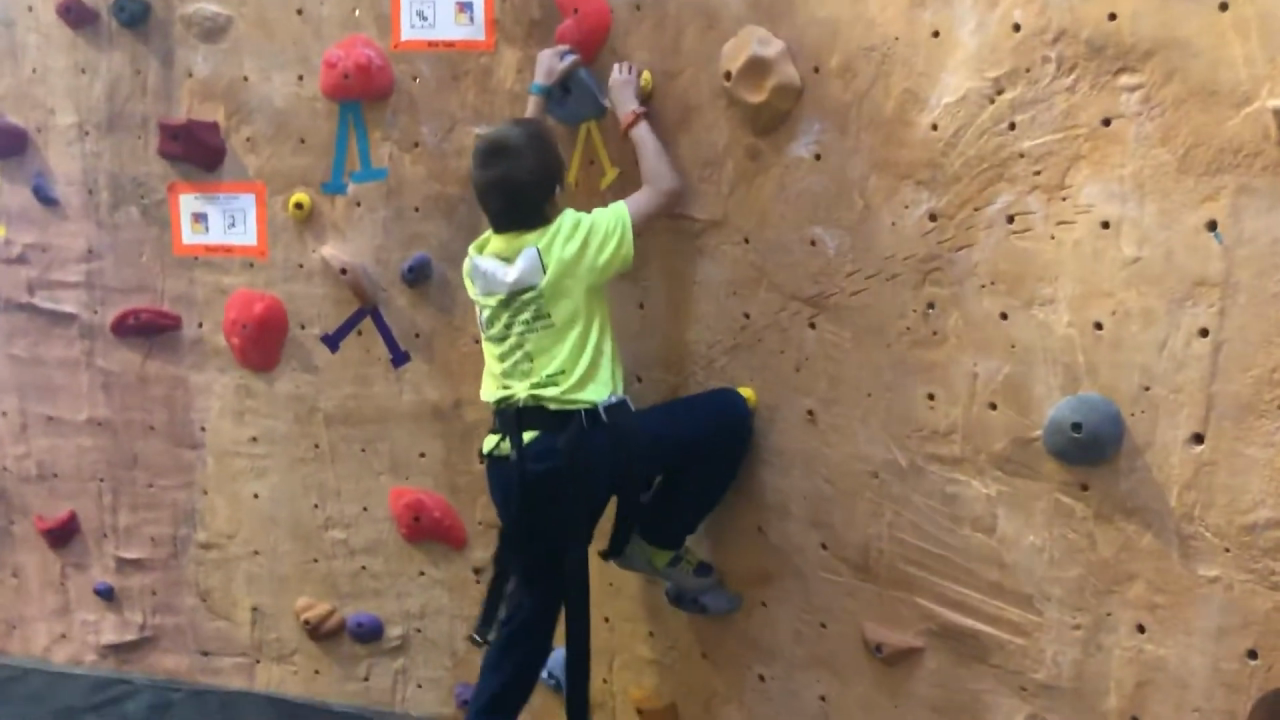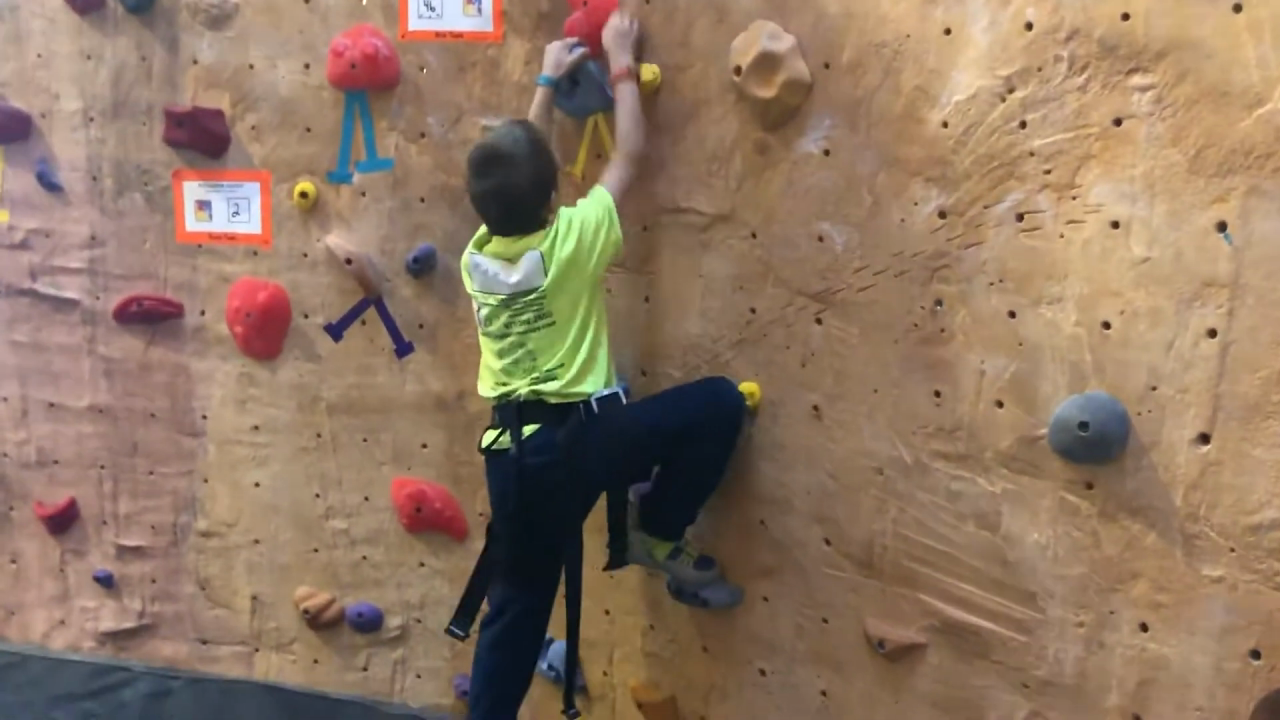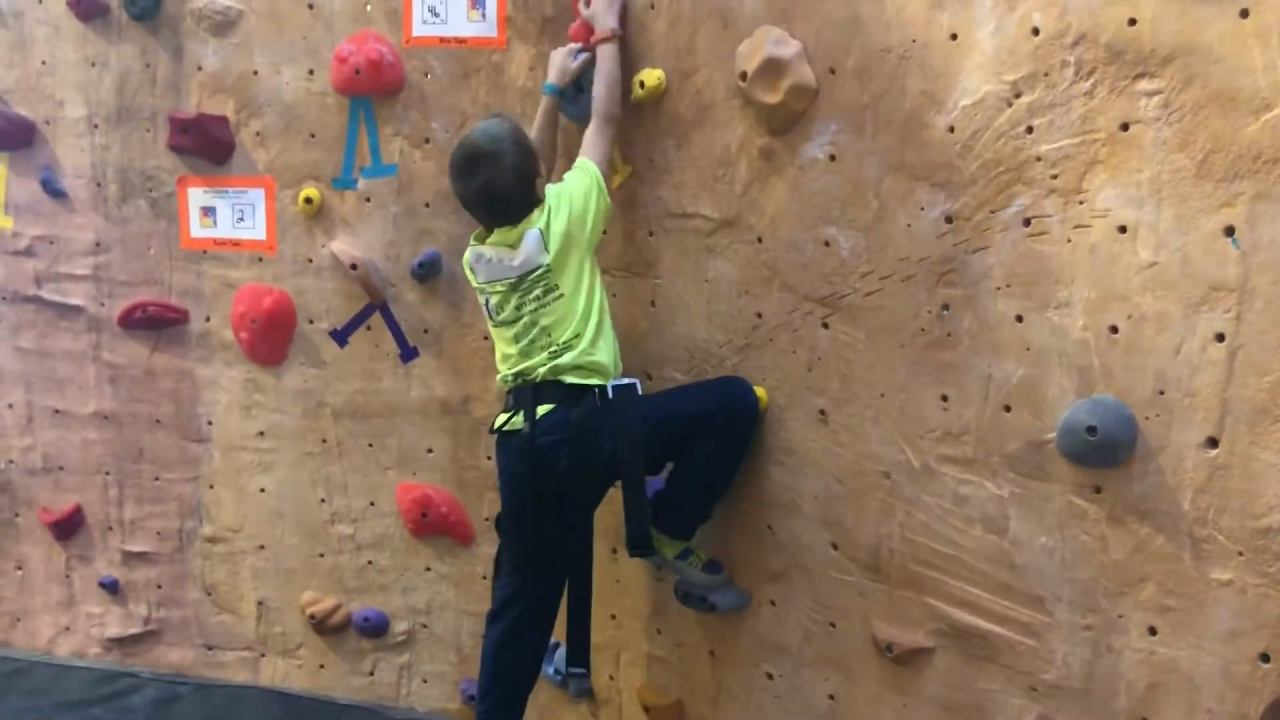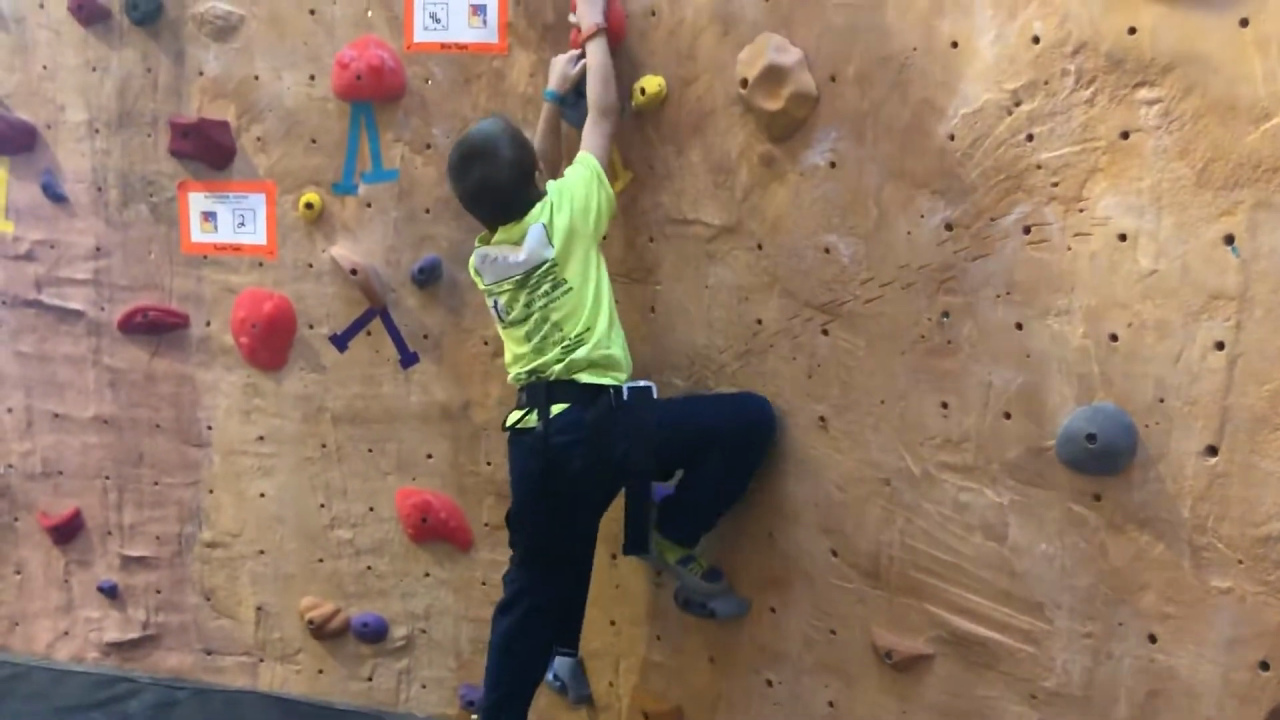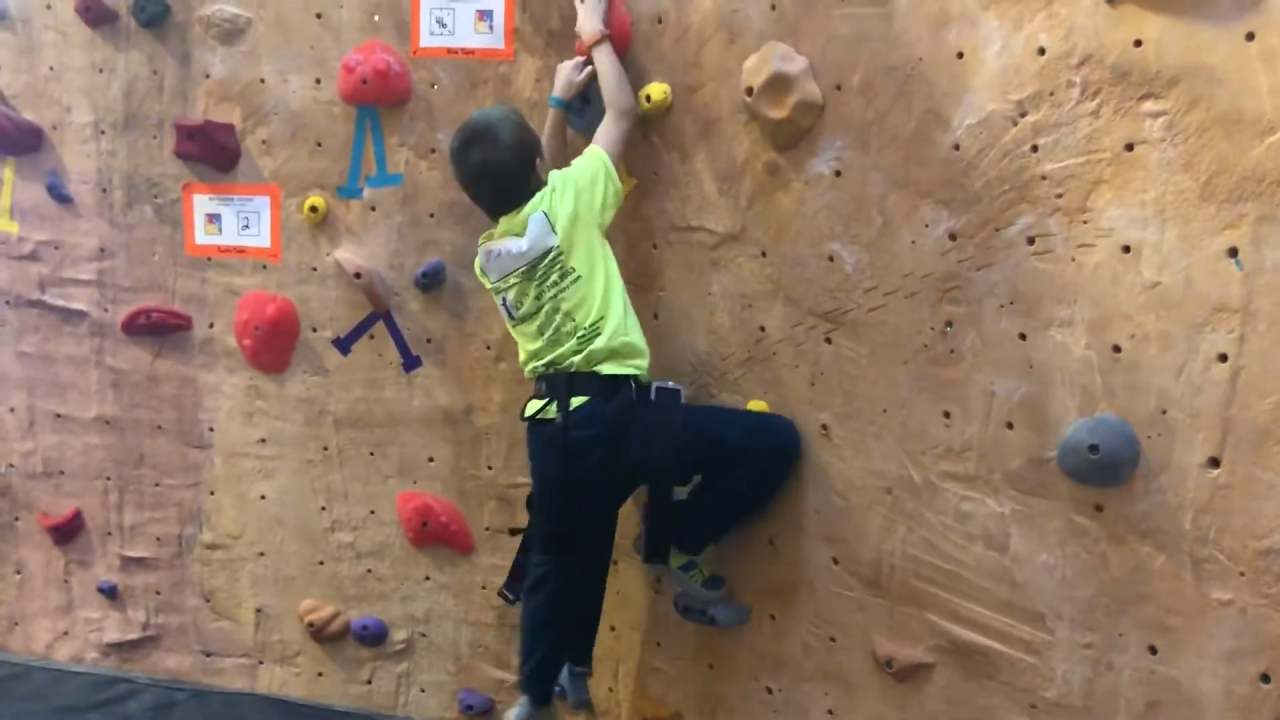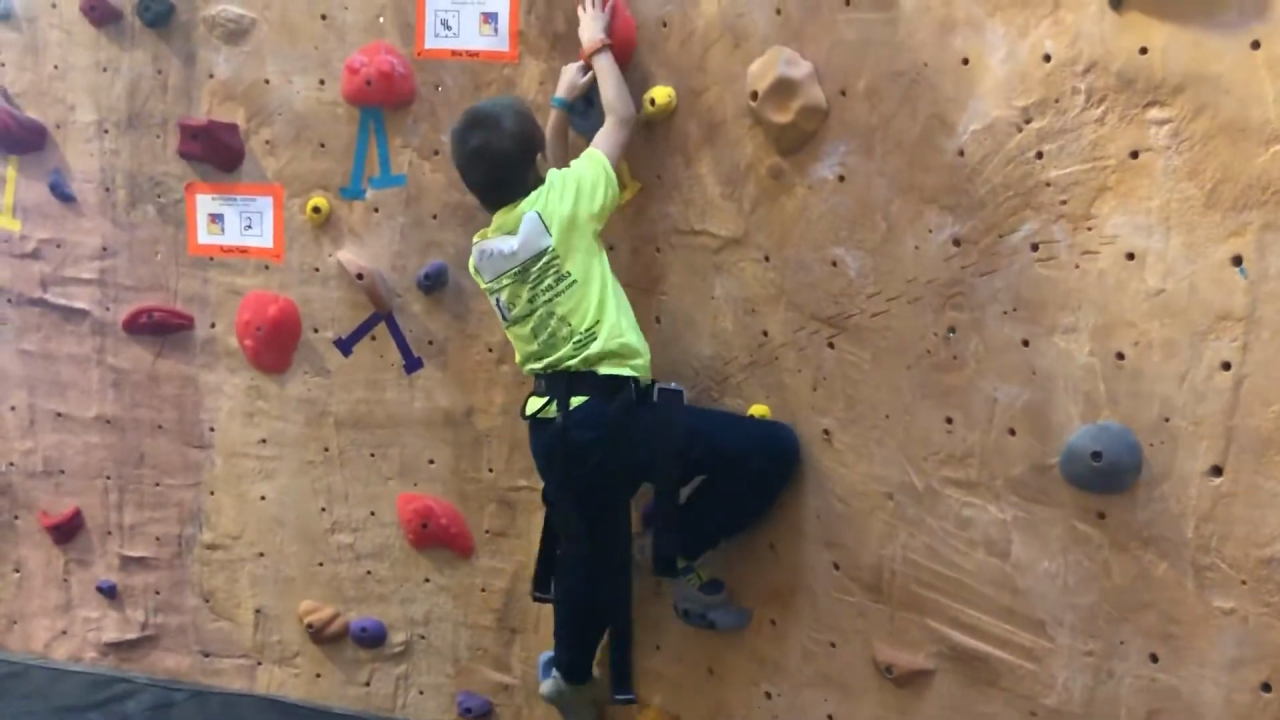
dt=0.2s
person 1, frame 1
left shoulder: (479, 258)
right shoulder: (576, 240)
left elbow: (511, 184)
right elbow: (664, 186)
left wrist: (537, 94)
right wrist: (629, 107)
left hip: (513, 456)
right hip: (582, 444)
left knee: (529, 605)
right knee: (726, 414)
right ankle: (655, 541)
person 1, frame 2
left shoulder: (475, 257)
right shoulder: (572, 239)
left elbow: (512, 188)
right elbow: (631, 154)
left wrist: (546, 85)
right wrist: (623, 64)
left hip: (512, 451)
right hip: (580, 437)
left knee: (516, 599)
right knee: (718, 403)
right ankle: (655, 536)
person 1, frame 3
left shoulder: (477, 256)
right shoulder: (564, 216)
left elbow: (520, 188)
right elbow: (607, 118)
left wrist: (551, 89)
left hip: (524, 436)
right hip: (590, 421)
left knee: (524, 592)
right knee: (734, 402)
right ankle: (667, 534)
person 1, frame 4
left shoulder: (483, 258)
right shoulder: (562, 213)
left elbow: (530, 190)
right elbow: (605, 113)
left wrist: (552, 94)
left hip: (535, 435)
right hip: (599, 422)
left knee: (535, 586)
right knee: (751, 418)
right ankle: (671, 538)
person 1, frame 5
left shoulder: (489, 253)
right shoulder: (565, 203)
right elbow: (623, 111)
left wrist: (558, 100)
left hip: (552, 426)
right hip: (615, 413)
left knee: (565, 562)
right knee: (774, 440)
right ankle: (677, 545)
person 1, frame 6
left shoulder: (484, 250)
right shoulder: (561, 203)
right elbow: (621, 122)
left wrist: (560, 103)
left hip: (552, 425)
right hip: (613, 413)
left knee: (583, 552)
right knee: (773, 449)
right ankle: (676, 552)
